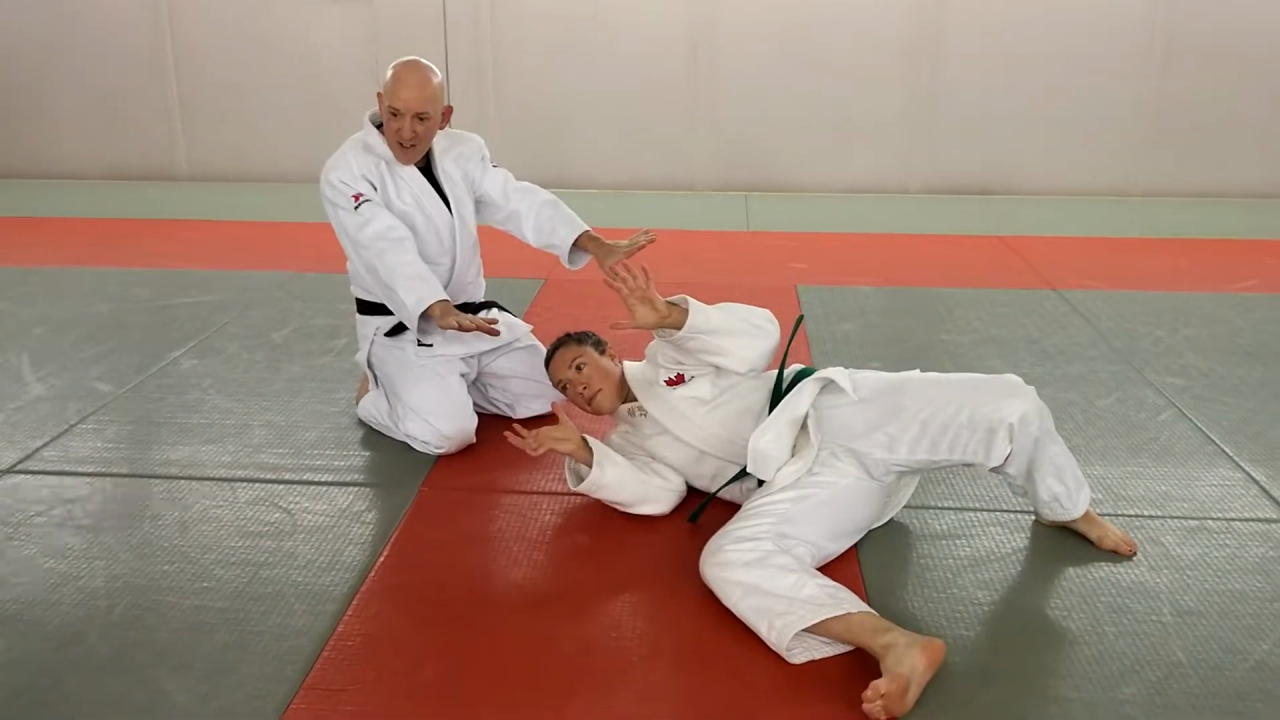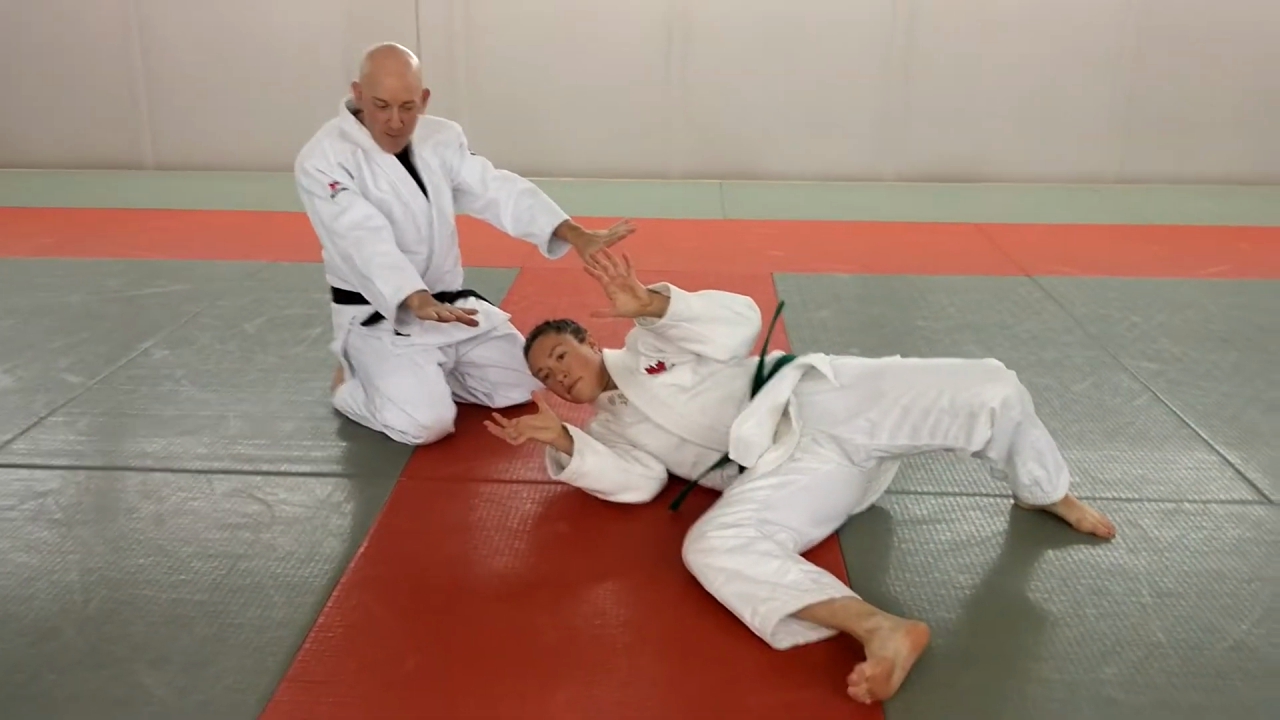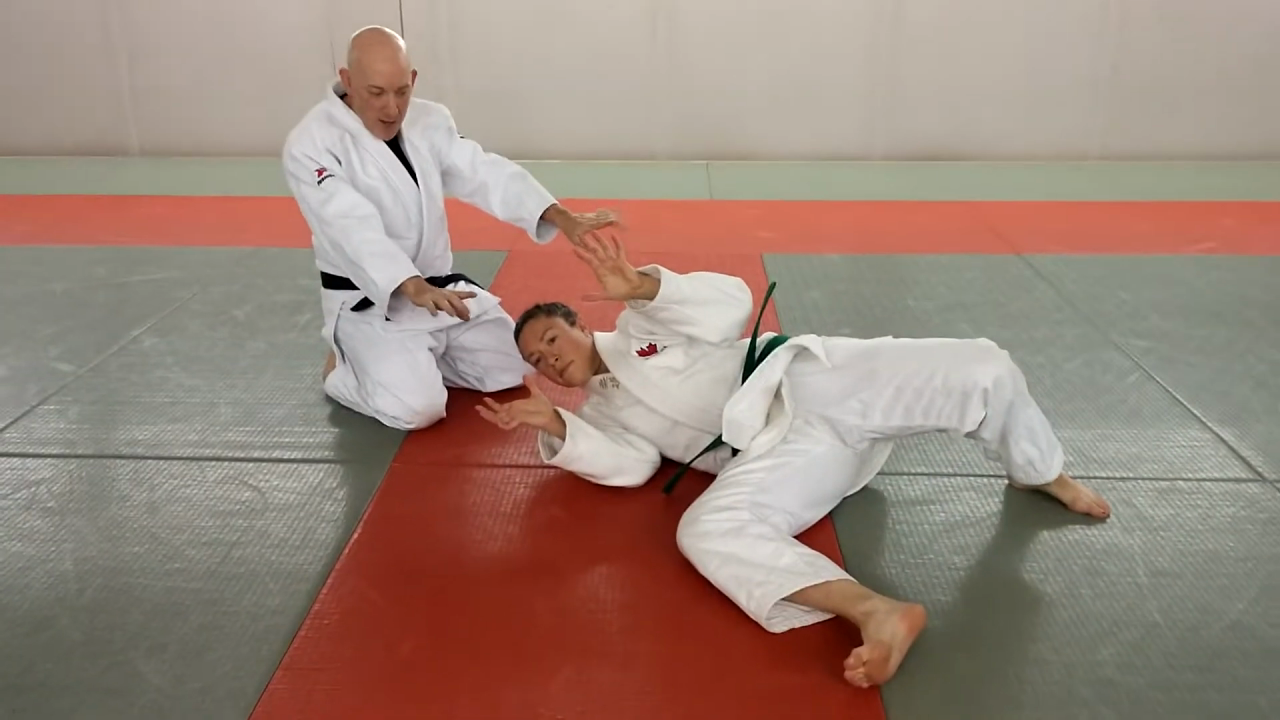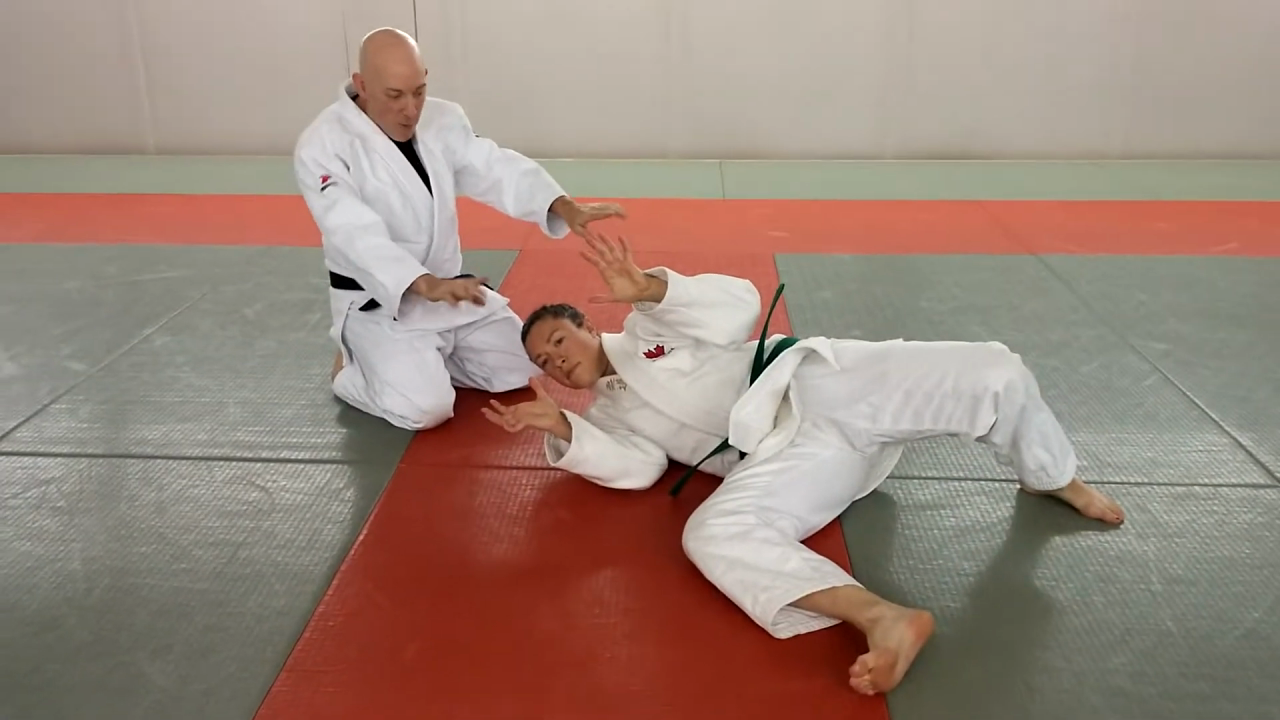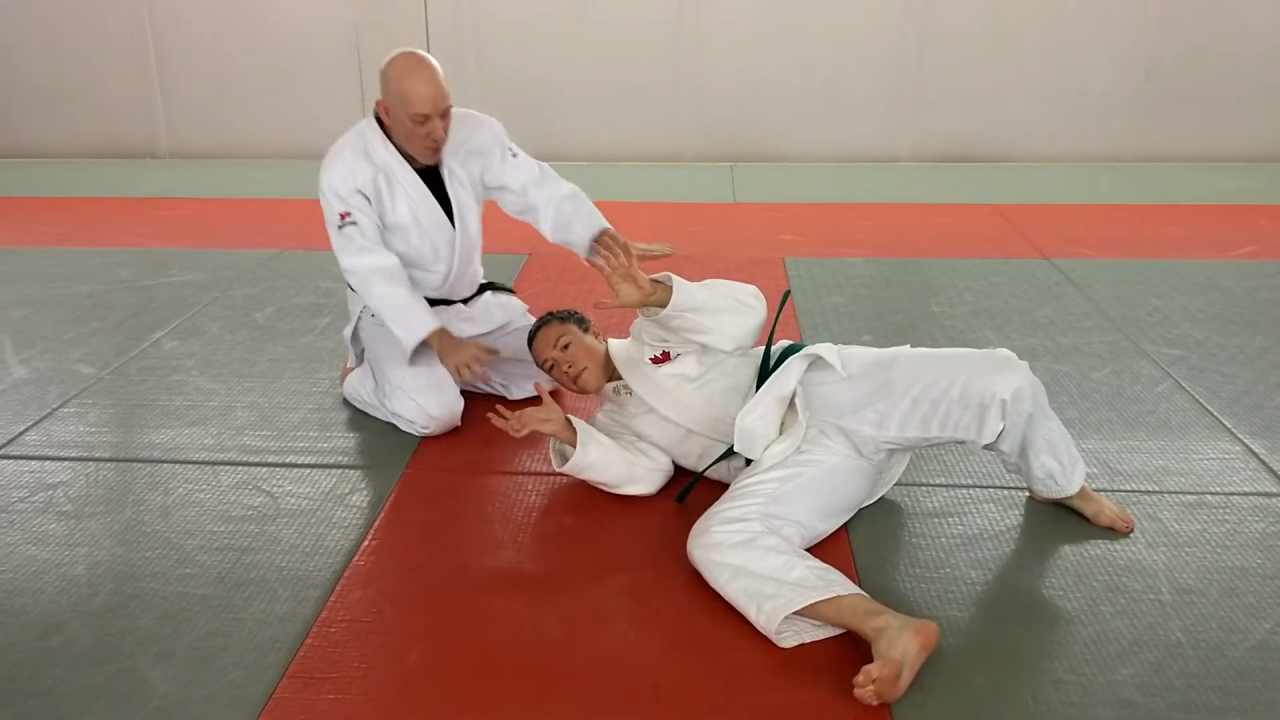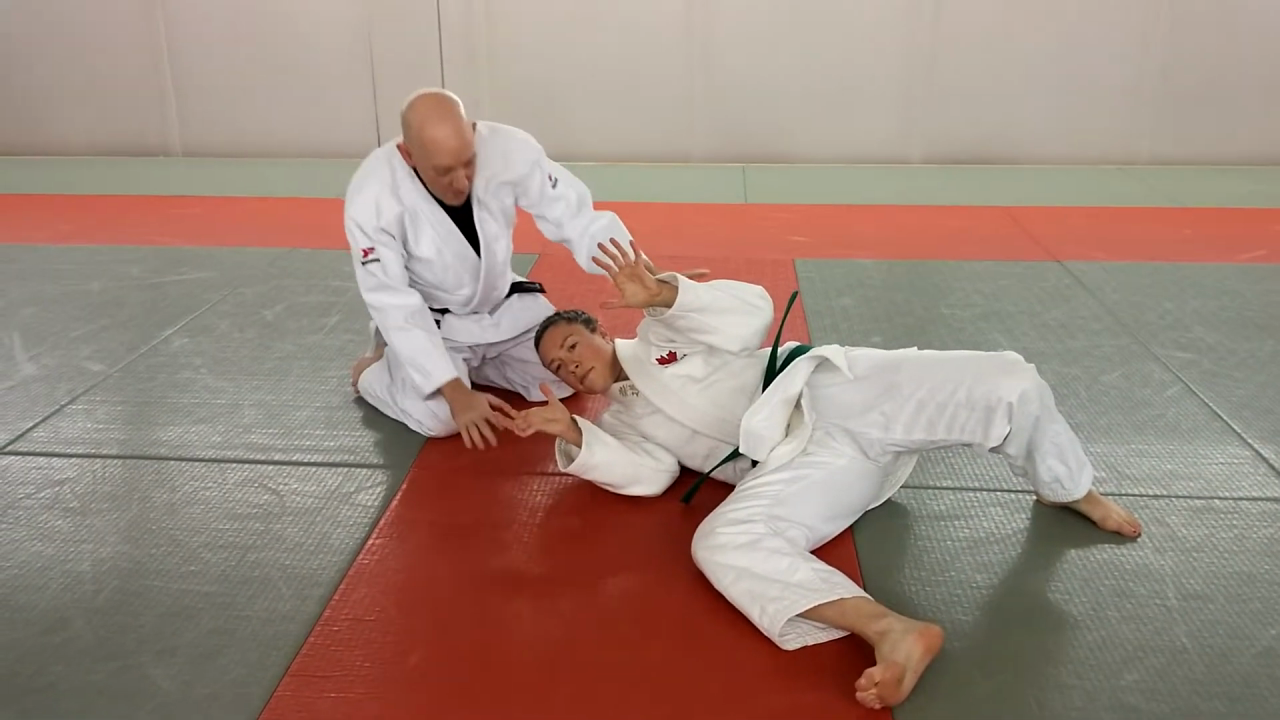
dt=0.3s
person 1, frame 1
left shoulder: (669, 352)
right shoulder: (631, 439)
left elbow: (757, 336)
right elbow: (655, 492)
left wrist: (670, 316)
right wrist: (581, 453)
left hip: (840, 411)
right hip: (802, 477)
left knee: (1007, 403)
right knee: (728, 562)
left ankle: (1068, 513)
right ankle: (896, 644)
person 1, frame 2
left shoulder: (647, 341)
right shoulder: (610, 428)
left elbow: (738, 323)
right elbow: (636, 480)
left wrist: (652, 303)
right wrist: (562, 442)
left hip: (821, 398)
right hip: (783, 464)
left knee: (987, 387)
right knee: (711, 548)
left ankle: (1047, 496)
right ankle: (880, 629)
person 1, frame 3
left shoulder: (641, 323)
right shoulder: (603, 411)
left elbow: (729, 305)
right elbow: (631, 464)
left wrist: (642, 286)
right wrist: (554, 427)
left hip: (813, 379)
right hip: (778, 446)
left knee: (981, 367)
right knee: (706, 533)
left ankle: (1041, 475)
right ankle: (876, 610)
person 1, frame 4
left shoulder: (647, 326)
right shoulder: (609, 413)
left elbow: (737, 307)
right elbow: (636, 467)
left wrist: (648, 288)
right wrist: (560, 428)
left hip: (822, 382)
right hip: (784, 449)
left knee: (991, 371)
right knee: (711, 536)
left ankle: (1054, 481)
right ankle: (883, 618)
person 1, frame 5
left shoulder: (654, 330)
right shoulder: (614, 419)
left elbow: (742, 313)
right elbow: (641, 472)
left wrist: (653, 294)
right wrist: (565, 435)
left hip: (829, 387)
right hip: (790, 455)
left knee: (999, 378)
right knee: (716, 544)
left ankle: (1063, 488)
right ankle: (888, 627)
person 1, frame 6
left shoulder: (660, 330)
right shoulder: (620, 421)
left elbow: (749, 313)
right elbow: (646, 474)
left wrist: (660, 293)
right wrist: (573, 434)
left hip: (832, 389)
right hip: (795, 458)
left knee: (1006, 382)
right knee: (720, 545)
left ankle: (1070, 492)
right ankle: (892, 631)
person 2, frame 1
left shoulder: (463, 151)
right shoulder: (347, 171)
left elbow: (517, 202)
right elbow: (388, 251)
left wrist: (595, 244)
right wrist: (439, 310)
left hip: (473, 315)
right hip: (403, 329)
left knee: (546, 395)
right knee: (447, 433)
left ankle: (450, 386)
right ankle: (378, 392)
person 2, frame 2
left shoulder: (440, 138)
right shoulder: (323, 159)
left elbow: (496, 191)
right elbow: (365, 241)
left wrist: (574, 234)
right wrist: (416, 301)
left hip: (450, 303)
right hip: (379, 317)
left knee: (523, 385)
right knee: (425, 422)
left ankle: (429, 374)
right ankle: (354, 384)
person 2, frame 3
left shoulder: (429, 120)
right shoulder: (311, 143)
left elbow: (484, 174)
right elbow: (353, 229)
left wrist: (560, 217)
right wrist: (413, 287)
left hip: (442, 289)
right hip: (369, 303)
left knee: (514, 370)
right knee: (417, 408)
left ankle: (418, 359)
right ankle: (344, 369)
person 2, frame 4
left shoulder: (442, 119)
right shoulder: (322, 146)
left elbow: (497, 170)
right elbow: (356, 235)
left wrist: (566, 207)
right wrist: (425, 286)
left hip: (450, 289)
right hip: (378, 305)
left knee: (524, 371)
right knee: (425, 406)
left ankle: (428, 358)
right ankle: (352, 369)
person 2, frame 5
left shoulder: (473, 131)
right shoulder: (345, 167)
left elbow: (536, 189)
right elbow: (369, 271)
left wrist: (609, 242)
right wrist: (439, 342)
left hip: (474, 302)
right hip: (394, 313)
left knee: (544, 376)
right knee: (432, 413)
left ankle: (454, 366)
right ankle: (359, 373)
person 2, frame 6
left shoulder: (508, 148)
right shoulder: (371, 196)
left elbow: (573, 216)
right elbow: (393, 304)
right wrist: (455, 392)
left hip: (501, 302)
right hip: (429, 322)
right knee: (439, 419)
left ankle: (472, 365)
right ankle: (372, 370)
